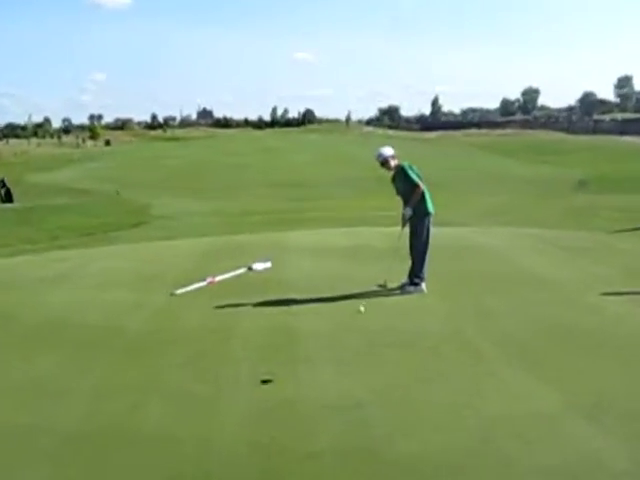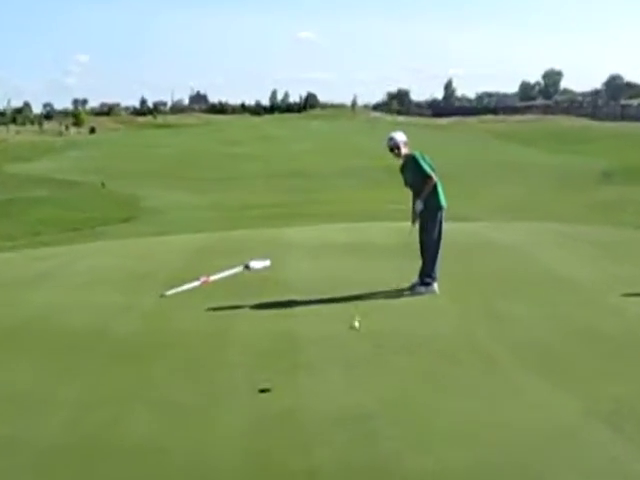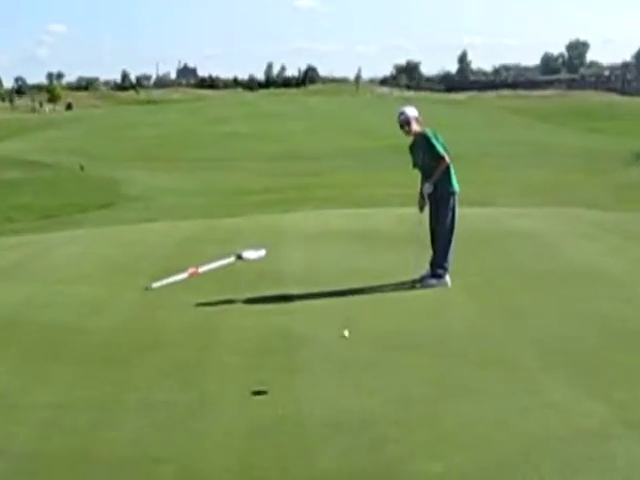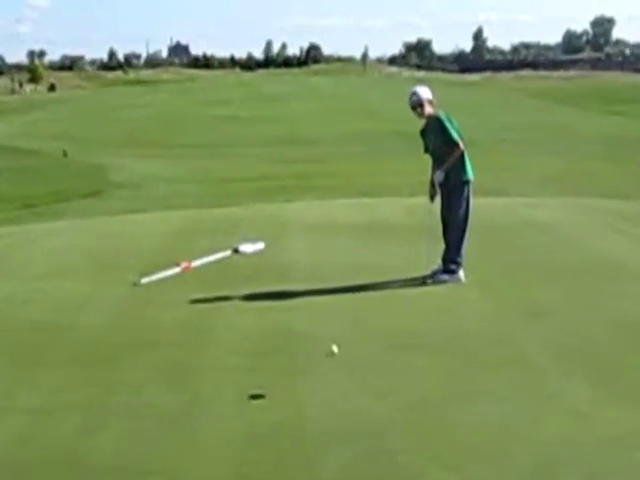
dt=0.2s
person 1, frame 1
left shoulder: (405, 168)
right shoulder: (395, 178)
left elbow: (420, 187)
left wrist: (409, 208)
right wrist: (405, 214)
left hip: (422, 211)
right hip: (414, 213)
left knee: (419, 247)
right knee: (414, 247)
person 1, frame 2
left shoulder: (416, 157)
right shoulder: (404, 168)
left elbow: (433, 179)
left wrist: (420, 201)
right wrist: (414, 210)
left hip: (433, 205)
right hip: (424, 207)
left knee: (431, 244)
right knee: (425, 244)
left ankle: (429, 282)
right ankle: (424, 278)
person 1, frame 3
left shoulder: (428, 136)
right shoulder: (413, 147)
left elbow: (445, 160)
left wrist: (430, 183)
right wrist: (421, 195)
left hip: (446, 189)
right hip: (434, 191)
left knee: (443, 231)
right knee: (435, 231)
left ankle: (441, 274)
right ankle: (435, 269)
person 1, frame 4
left shoulder: (442, 120)
right shoulder: (425, 131)
left elbow: (459, 147)
left wrist: (442, 171)
right wrist: (432, 183)
left hip: (459, 177)
right hip: (446, 180)
left knee: (456, 223)
right knee: (447, 222)
left ankle: (454, 269)
right ankle: (448, 264)
